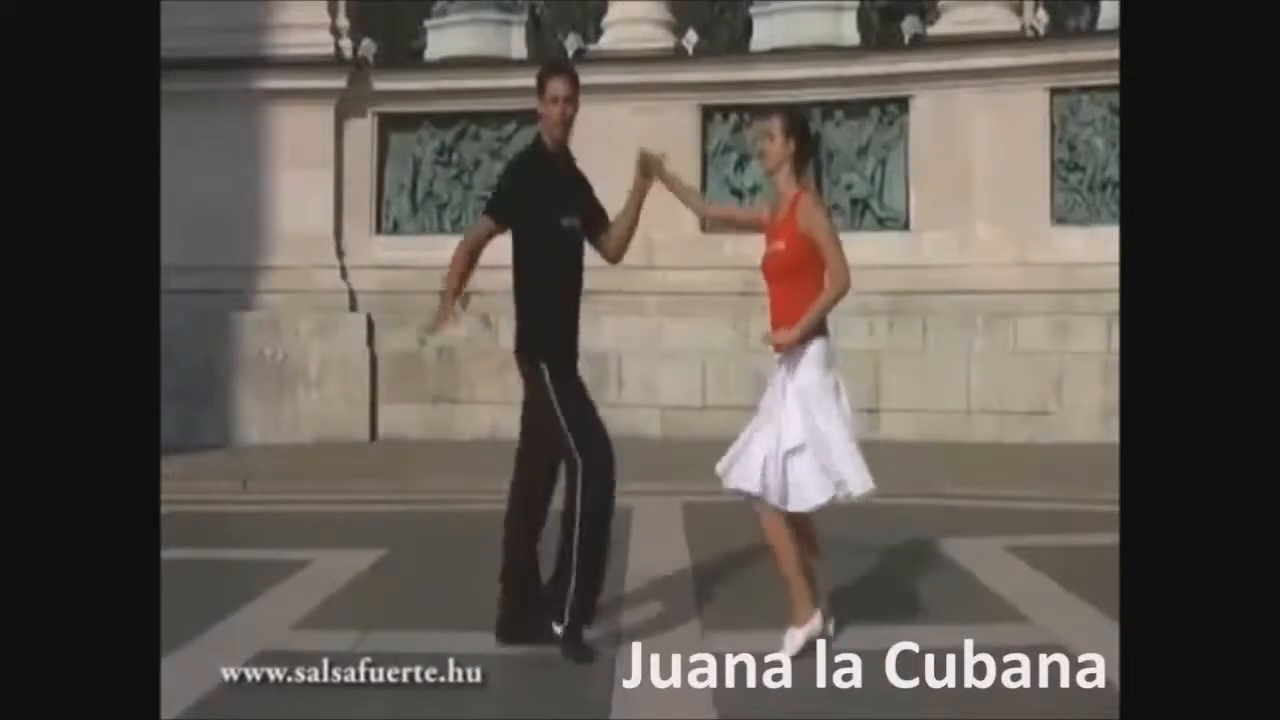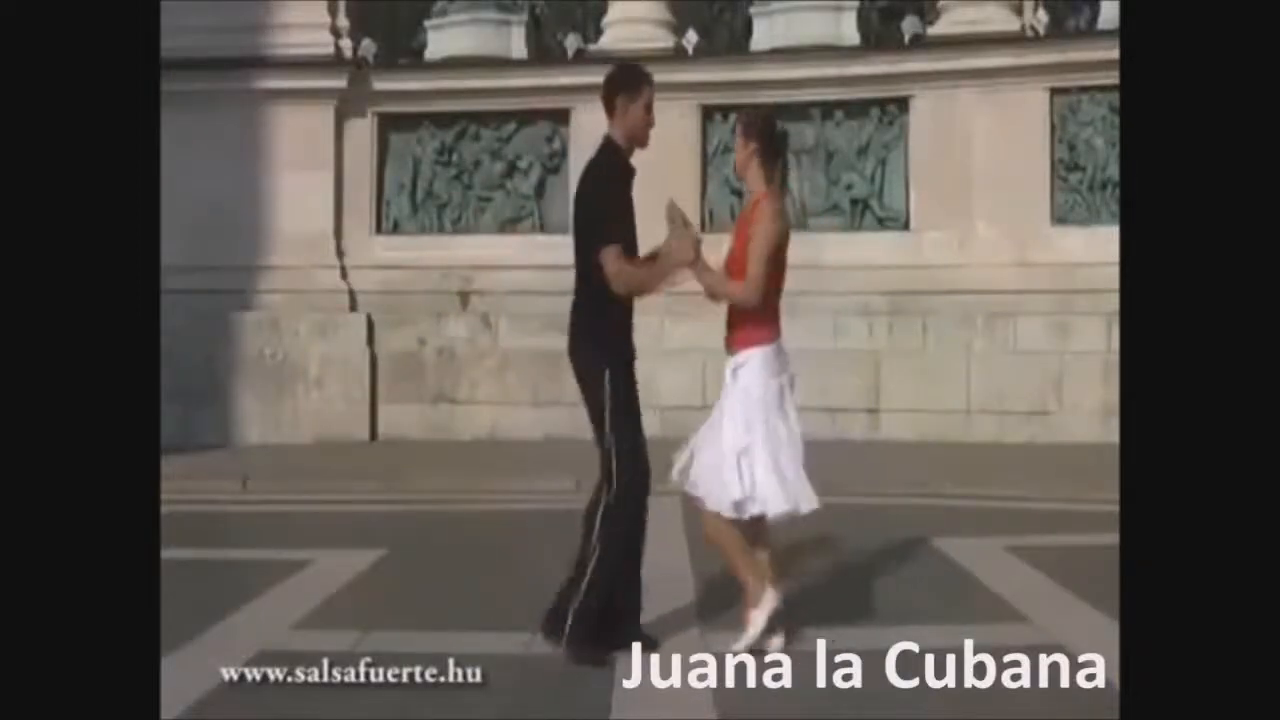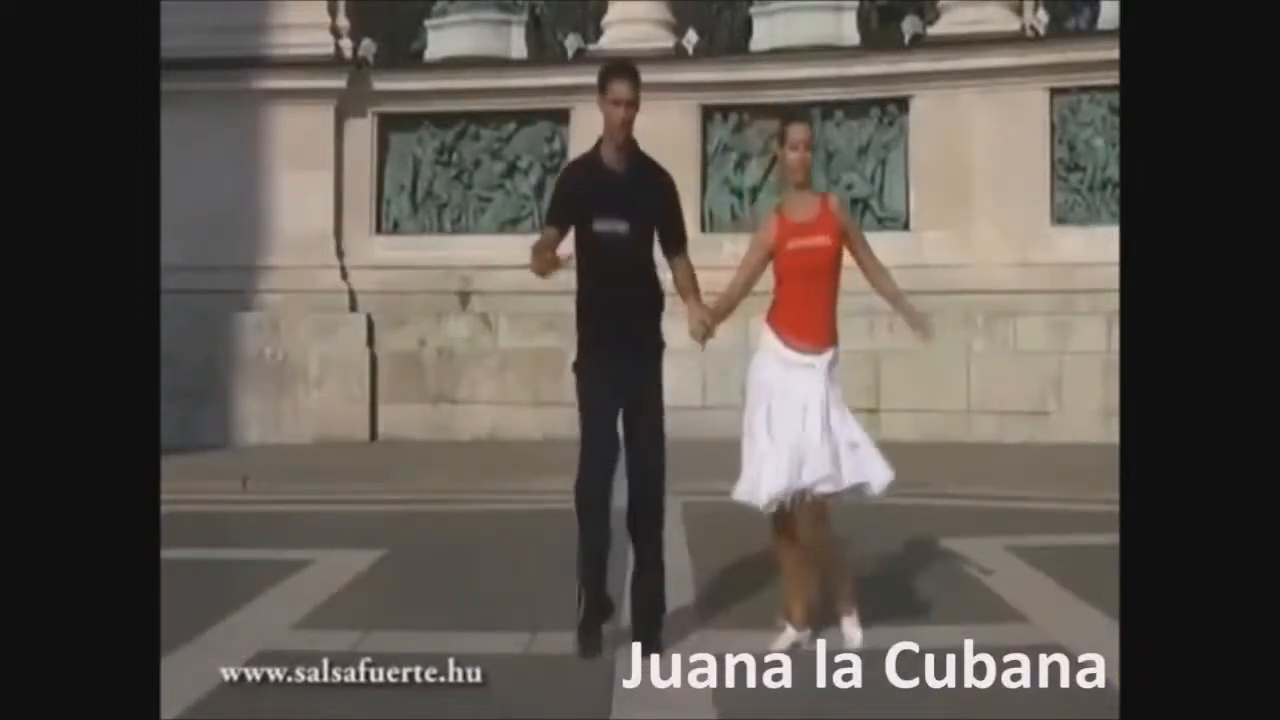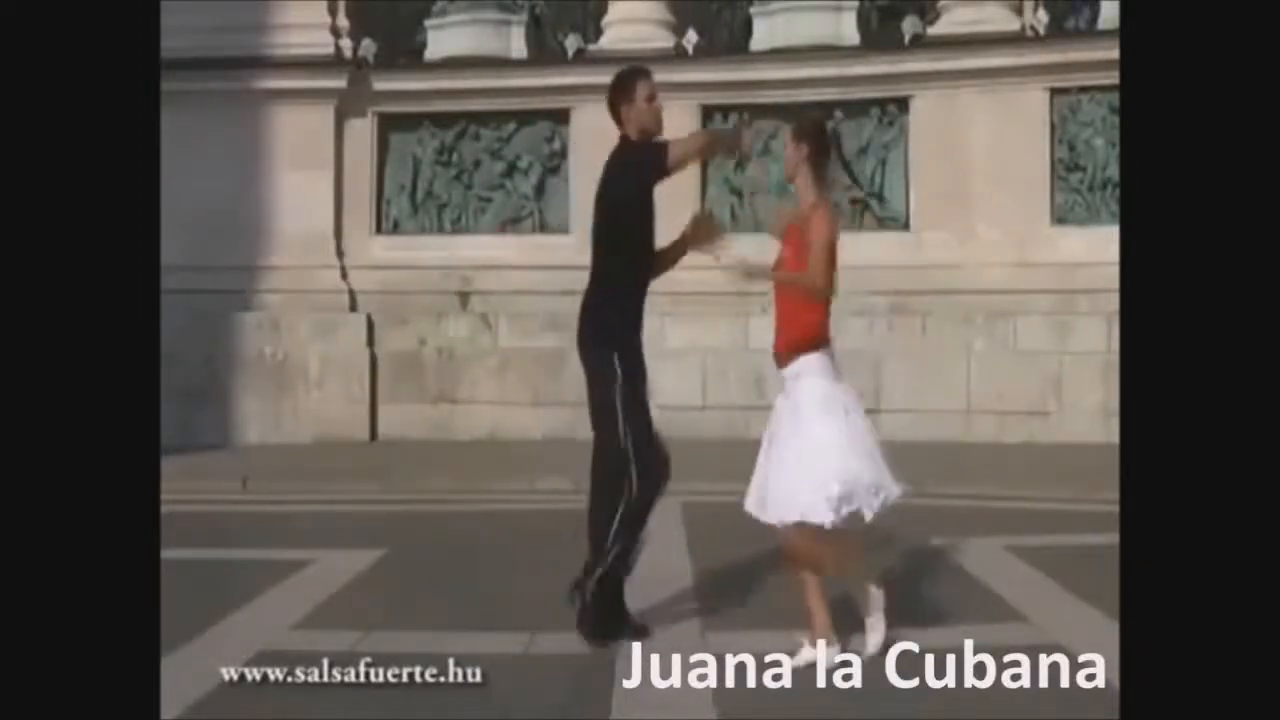
dt=1s
person 1, frame 1
left shoulder: (574, 178)
right shoulder: (523, 171)
left elbow: (611, 248)
right elbow: (476, 239)
left wrist: (639, 191)
right wrist: (449, 298)
left hip: (560, 347)
right hip: (540, 348)
left knee: (535, 475)
right knee: (592, 465)
left ankle: (519, 614)
right ankle: (562, 614)
person 1, frame 2
left shoulder: (616, 173)
right shoulder: (604, 178)
right elbow: (619, 278)
left wrist: (664, 254)
right wrist: (674, 261)
left hip: (610, 349)
right hip: (599, 350)
left knee: (629, 480)
right knee: (622, 482)
left ankle: (613, 617)
right ankle: (571, 619)
person 1, frame 3
left shoulder: (656, 181)
right shoulder: (577, 177)
left elbow: (676, 256)
right elbow: (545, 246)
left wrist: (695, 303)
right wrist: (544, 259)
left hip: (645, 345)
right hip: (598, 346)
left knee: (648, 476)
right knee: (596, 468)
left ankle: (647, 614)
right ankle: (592, 604)
person 1, frame 4
left shoulder: (637, 168)
right shoulder: (630, 161)
right elbow: (699, 144)
left wrist: (693, 236)
right wrist: (731, 138)
left hip: (619, 340)
right hip: (609, 342)
left knee: (621, 470)
right knee: (644, 468)
left ankle: (605, 602)
right ankle: (593, 593)
person 2, frame 1
left shoulder: (808, 206)
right shoulder: (771, 215)
left elbow: (840, 279)
right elbow: (710, 212)
left wrist: (797, 330)
right wrist: (663, 178)
left hip: (806, 364)
right hip: (789, 367)
left knee: (768, 494)
right knee: (787, 499)
left ankle: (803, 612)
right ankle: (814, 610)
person 2, frame 2
left shoulder: (770, 208)
right shoulder: (750, 211)
left elbow: (749, 292)
right elbow: (723, 281)
left wrist: (701, 274)
right wrist: (693, 261)
left hip: (756, 367)
right hip: (744, 368)
left knee: (711, 502)
right knee: (742, 506)
left ankle: (758, 592)
right ankle: (764, 624)
person 2, frame 3
left shoulder: (835, 210)
right shoulder: (771, 226)
left elbow: (871, 267)
right elbow: (738, 286)
left wrist: (905, 308)
right wrist: (709, 318)
left hip: (819, 368)
right hip: (775, 363)
left knee: (810, 500)
right knee: (779, 502)
left ankle: (845, 604)
right ankle: (796, 619)
person 2, frame 4
left shoulder: (819, 218)
right shoulder: (799, 215)
left elbow: (820, 285)
left wrist: (775, 272)
left hip: (812, 375)
right hip: (793, 379)
left knee: (804, 521)
right knee: (789, 517)
left ankle: (868, 591)
right ankle: (821, 633)
